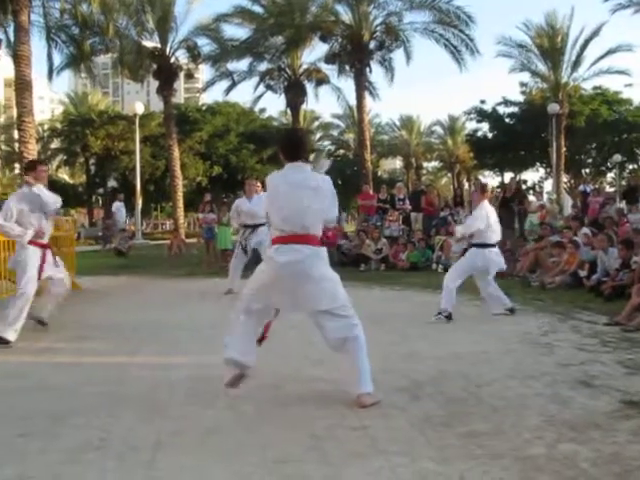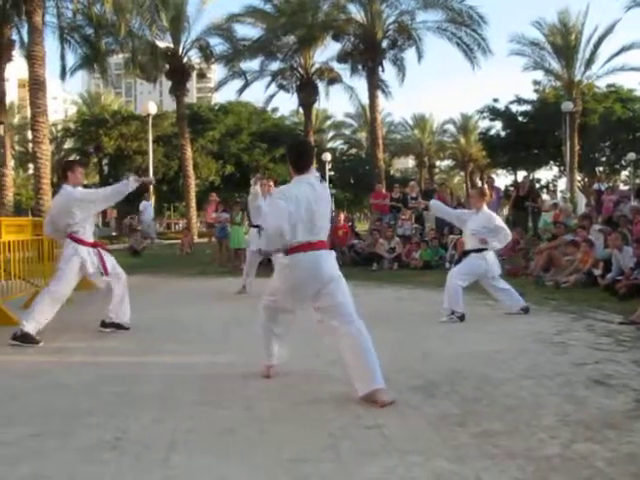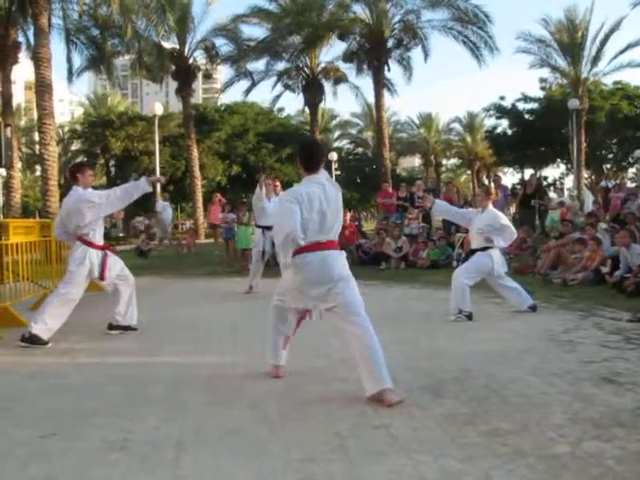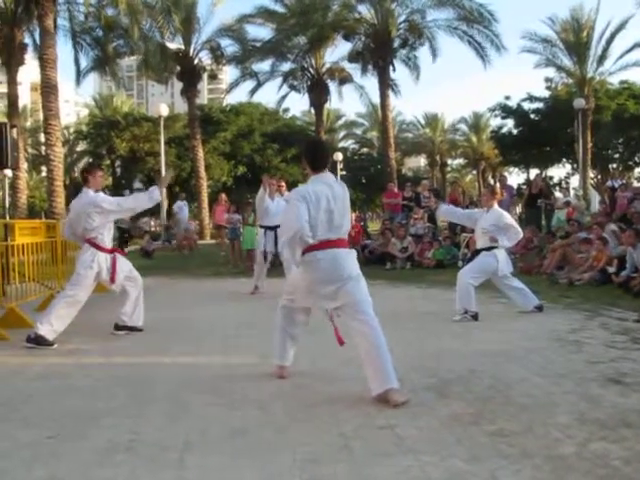
dt=0.5s
person 1, frame 1
left shoulder: (273, 180)
right shoulder: (322, 182)
right elbow: (329, 218)
left hip: (277, 259)
right hip: (311, 260)
left knee: (249, 309)
right knee: (347, 325)
left ankle: (239, 363)
right ankle: (364, 391)
person 1, frame 2
left shoulder: (281, 194)
right shoulder: (321, 189)
left elbow: (275, 232)
left wrist: (278, 243)
left hip: (291, 265)
right hip: (322, 262)
left knee: (270, 309)
right knee: (349, 323)
left ankle: (270, 363)
right ankle: (374, 387)
person 1, frame 3
left shoulder: (293, 195)
right shoulder: (333, 188)
left elbow: (286, 233)
left wrist: (286, 260)
left hip: (303, 264)
right hip: (332, 261)
left knee: (281, 309)
right knee: (357, 321)
left ankle: (276, 364)
right ankle: (382, 387)
person 1, frame 4
left shoulder: (301, 193)
right shoulder: (341, 188)
left elbow: (294, 230)
left wrist: (296, 257)
left hip: (313, 262)
right hip: (342, 259)
left knee: (288, 310)
right knee: (365, 321)
left ankle: (282, 364)
right ankle: (388, 388)
person 2, frame 1
left shoulder: (44, 194)
right shoulder: (18, 198)
left elbow: (53, 204)
left wrist: (36, 187)
right wrist: (28, 234)
left hip: (45, 251)
right hip: (29, 250)
left knee: (61, 282)
right knee: (26, 292)
left ankle: (40, 314)
person 2, frame 2
left shoulder: (59, 200)
right shoulder: (76, 195)
left elbow: (49, 229)
right elbow: (107, 193)
left wrist: (69, 235)
right wrist: (135, 182)
left hip: (91, 250)
right hip: (77, 252)
left knee: (119, 278)
right knee: (58, 289)
left ankle: (113, 320)
right ankle: (24, 332)
person 2, frame 3
left shoulder: (69, 200)
right shoulder: (86, 197)
left elbow: (59, 232)
right elbow: (117, 195)
left wrist: (78, 239)
right wrist: (147, 181)
left hip: (98, 252)
right hip: (86, 254)
left knee: (126, 280)
right knee: (67, 293)
left ankle: (121, 322)
right ankle: (34, 333)
person 2, frame 4
left shoulder: (79, 202)
right shoulder: (96, 201)
left elbow: (69, 232)
right elbow: (129, 204)
left wrist: (88, 240)
right wrist: (158, 188)
left hip: (106, 254)
right hip: (94, 256)
left knee: (133, 282)
right knee: (73, 295)
left ankle: (127, 323)
right ankle: (40, 334)
person 3, frame 1
left shoulder: (481, 211)
right shoulder: (490, 210)
left elbow: (473, 226)
left wrist: (460, 231)
right wrist: (470, 233)
left hip: (479, 252)
right hip: (490, 252)
left knee: (452, 277)
right knee: (485, 282)
left ankle: (445, 312)
right ankle: (506, 307)
person 3, frame 2
left shoulder: (490, 217)
right shoulder: (468, 215)
left elbow: (506, 235)
right elbow: (449, 212)
left wrist: (489, 242)
right wrist: (429, 204)
left hip: (480, 257)
right hip: (473, 256)
left knee: (454, 277)
right knee: (495, 284)
left ankle: (457, 313)
right ankle: (521, 306)
person 3, frame 3
left shoulder: (495, 215)
right shoulder: (474, 214)
left elbow: (511, 233)
right elbow: (454, 212)
left wrist: (495, 240)
right wrist: (434, 203)
left hip: (486, 255)
right hip: (479, 254)
left knee: (460, 276)
right knee: (502, 282)
left ankle: (464, 312)
right ankle: (529, 304)
person 3, frame 4
left shoulder: (500, 215)
right shoulder: (481, 214)
left elbow: (517, 232)
right elbow: (460, 215)
left wrist: (500, 241)
right wrist: (439, 206)
left hip: (492, 255)
right hip: (486, 254)
left knee: (465, 276)
right knee: (508, 283)
left ankle: (469, 312)
right ankle: (534, 304)
person 4, frame 1
left shoulder: (262, 198)
right shoulder: (239, 202)
left elbow: (262, 212)
right elbow: (233, 217)
right wrist: (237, 226)
left hip: (261, 232)
right hip: (245, 233)
right knee: (237, 261)
right ankle: (232, 287)
person 4, frame 2
right shoulder: (253, 198)
right elbow: (254, 192)
right wrist: (255, 182)
right hip: (257, 233)
right knee: (251, 261)
right ankle: (245, 285)
person 4, frame 3
left shoulder: (277, 201)
right shoulder: (258, 199)
right elbow: (259, 194)
right wrist: (260, 184)
right hip: (262, 233)
right knee: (257, 261)
right ankle: (252, 285)
person 4, frame 4
left shoulder: (281, 201)
right shoulder: (261, 199)
right elbow: (261, 197)
right wrist: (264, 185)
left hip: (280, 233)
right hip: (265, 234)
right knee: (261, 261)
right ankle: (257, 285)
